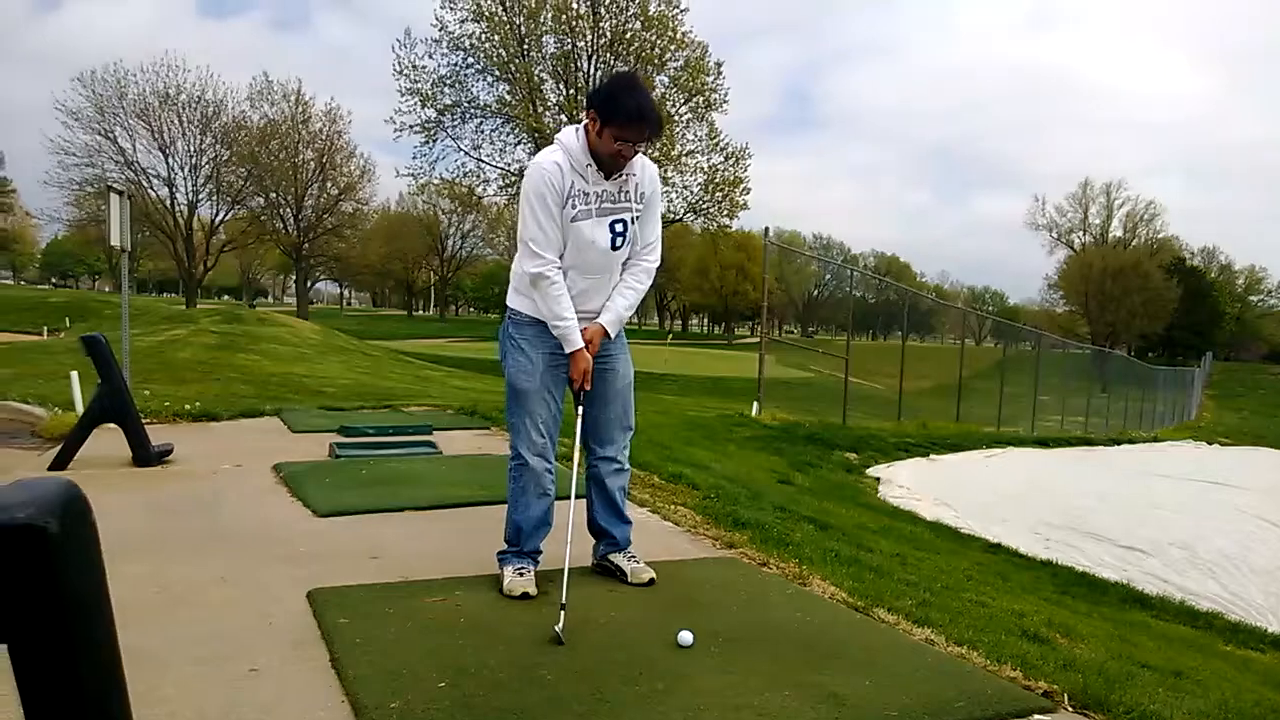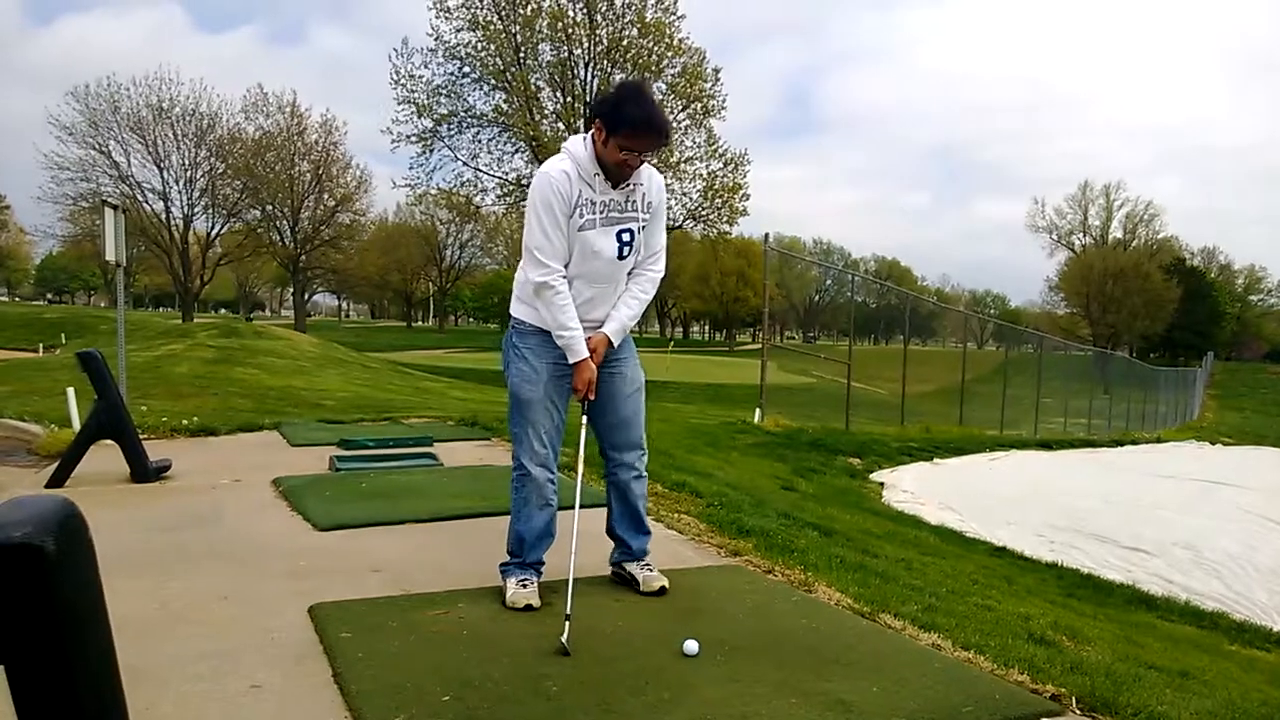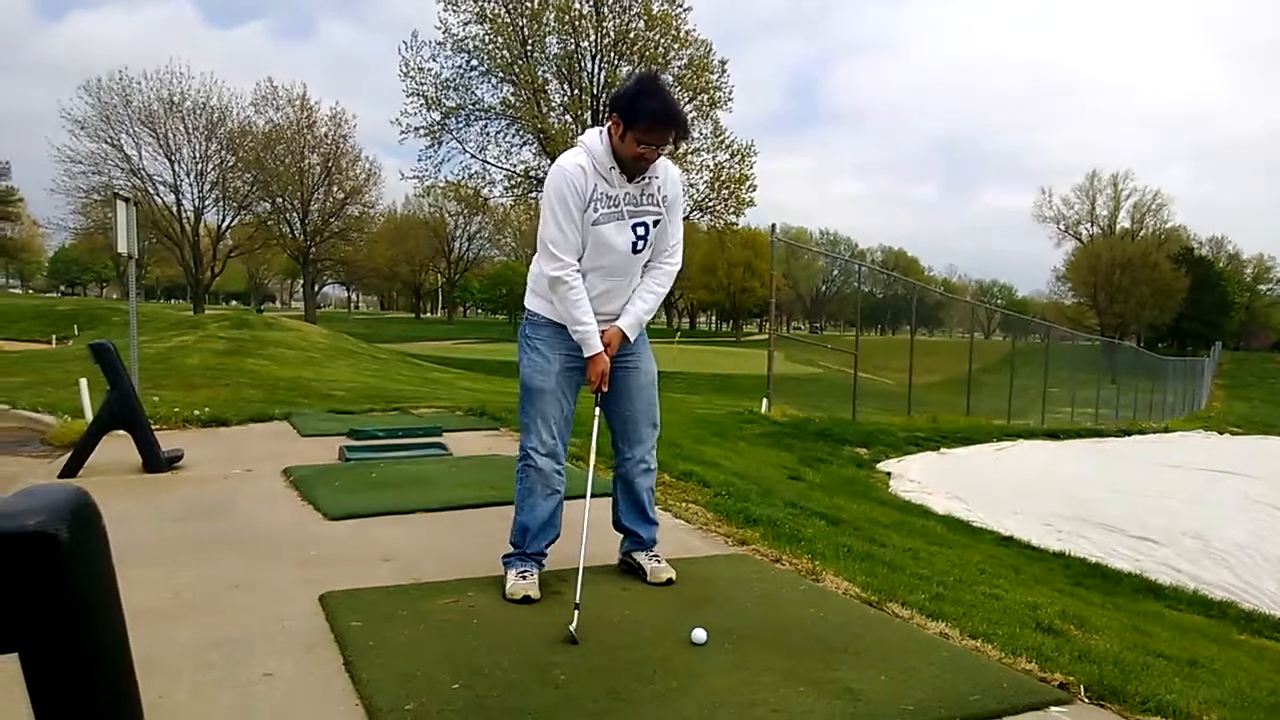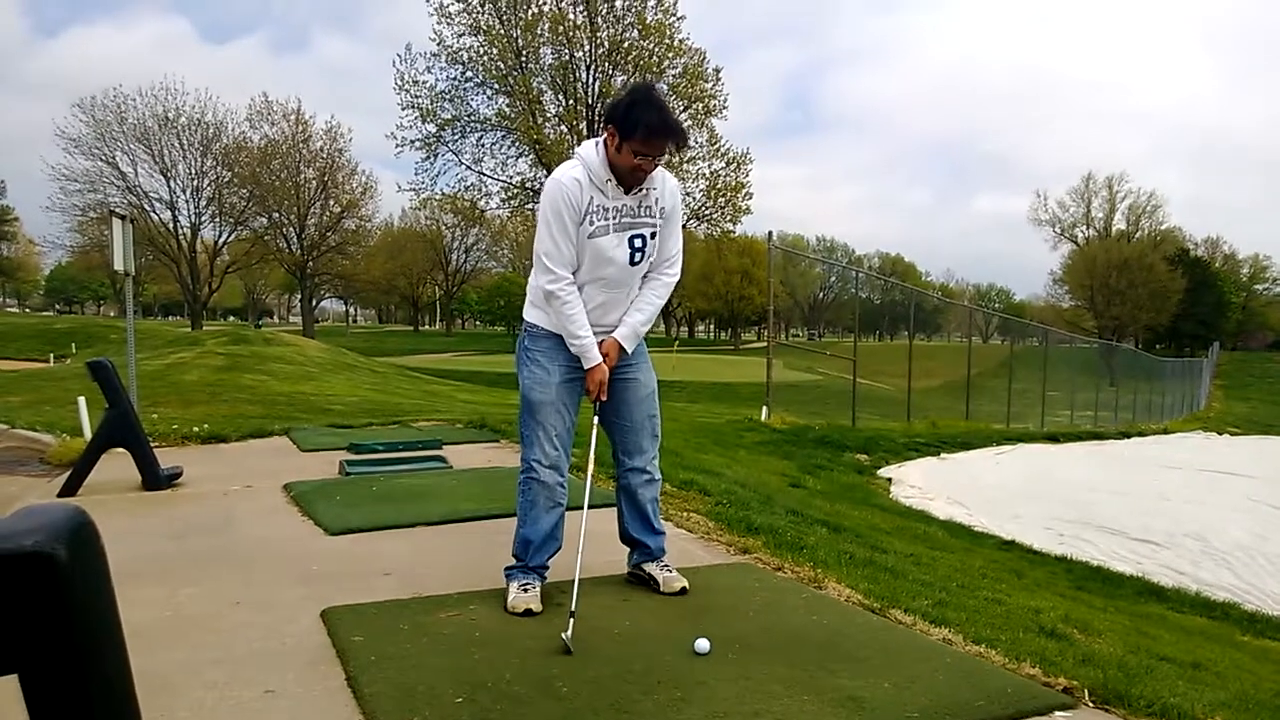
dt=0.4s
person 1, frame 1
left shoulder: (645, 176)
right shoulder: (550, 169)
left elbow: (644, 261)
right elbow: (540, 266)
left wrist: (603, 326)
right wrist: (573, 342)
left hip: (605, 328)
right hip: (540, 325)
left knee: (612, 449)
right knee: (534, 451)
left ankle: (613, 547)
right ankle: (520, 556)
person 1, frame 2
left shoulder: (651, 185)
right shoulder: (556, 177)
left elbow: (649, 269)
right elbow: (545, 275)
left wrist: (606, 336)
right wrist: (577, 353)
left hip: (611, 336)
right hip: (543, 334)
left knee: (628, 453)
right knee: (537, 461)
left ankle: (631, 555)
right ankle: (522, 567)
person 1, frame 3
left shoulder: (669, 179)
right shoulder: (572, 171)
left elbow: (666, 262)
right elbow: (561, 269)
left wrist: (622, 330)
right wrist: (592, 346)
left hip: (626, 329)
right hip: (557, 326)
left knee: (638, 447)
right knee: (543, 450)
left ankle: (639, 544)
right ankle: (524, 558)
person 1, frame 4
left shoulder: (666, 189)
right shoulder: (567, 184)
left elbow: (664, 273)
right elbow: (554, 281)
left wrist: (619, 341)
right wrist: (589, 357)
left hip: (624, 340)
right hip: (556, 337)
left knee: (640, 457)
right knee: (545, 464)
left ankle: (647, 556)
right ankle: (527, 571)
